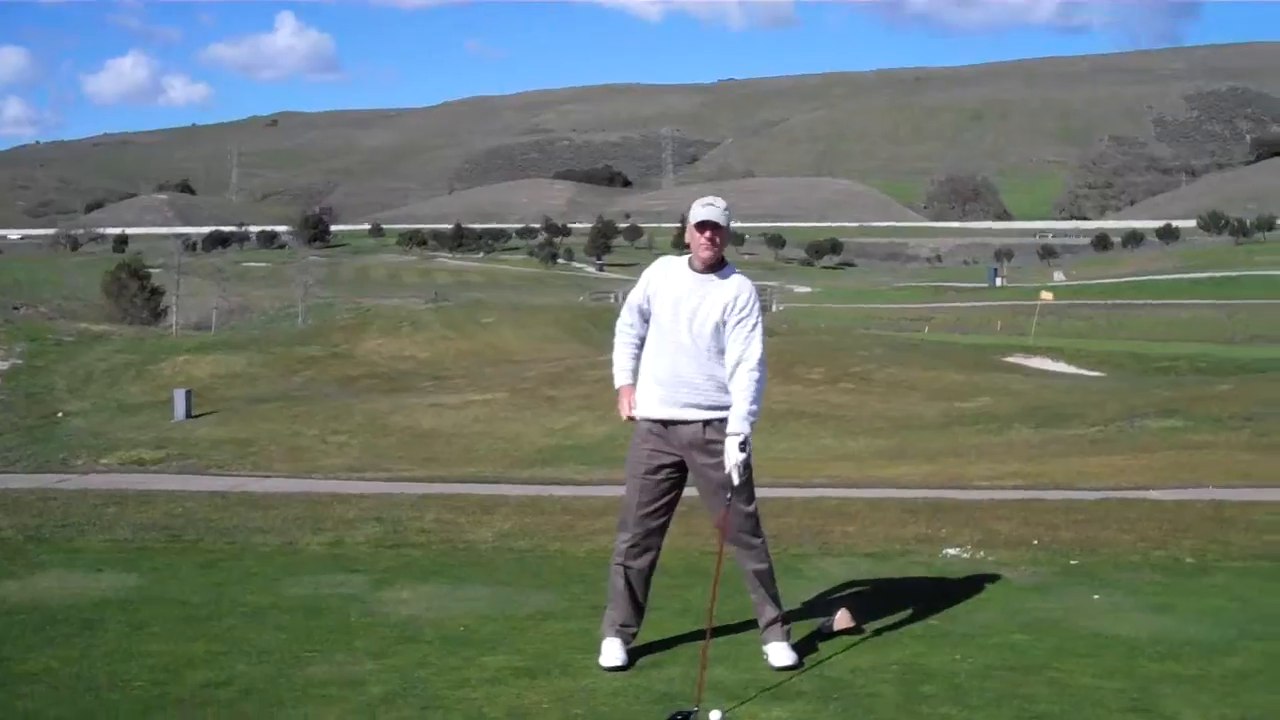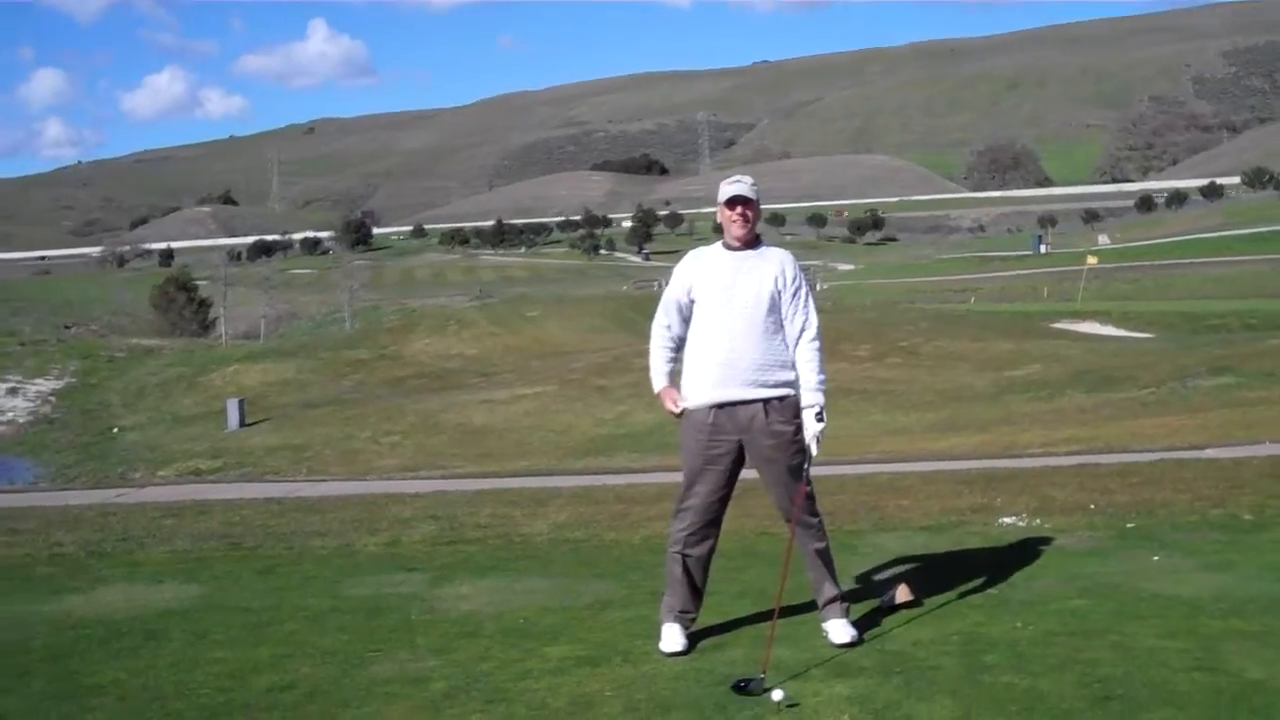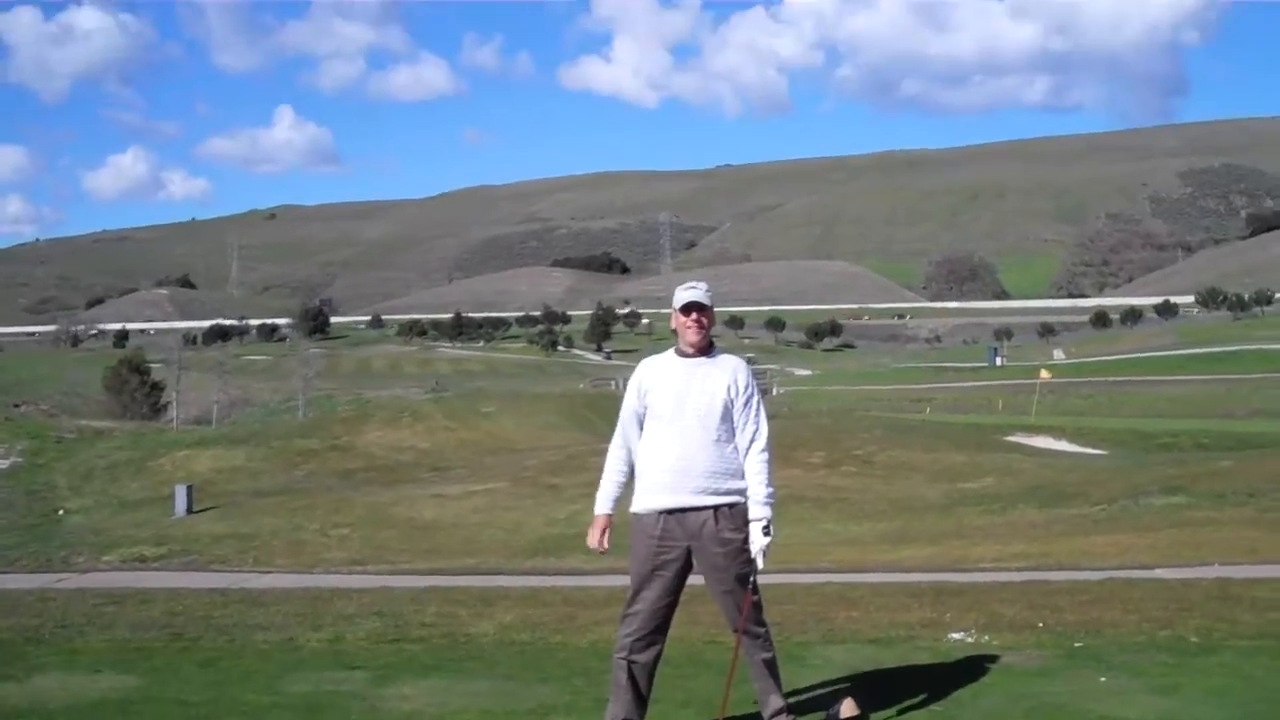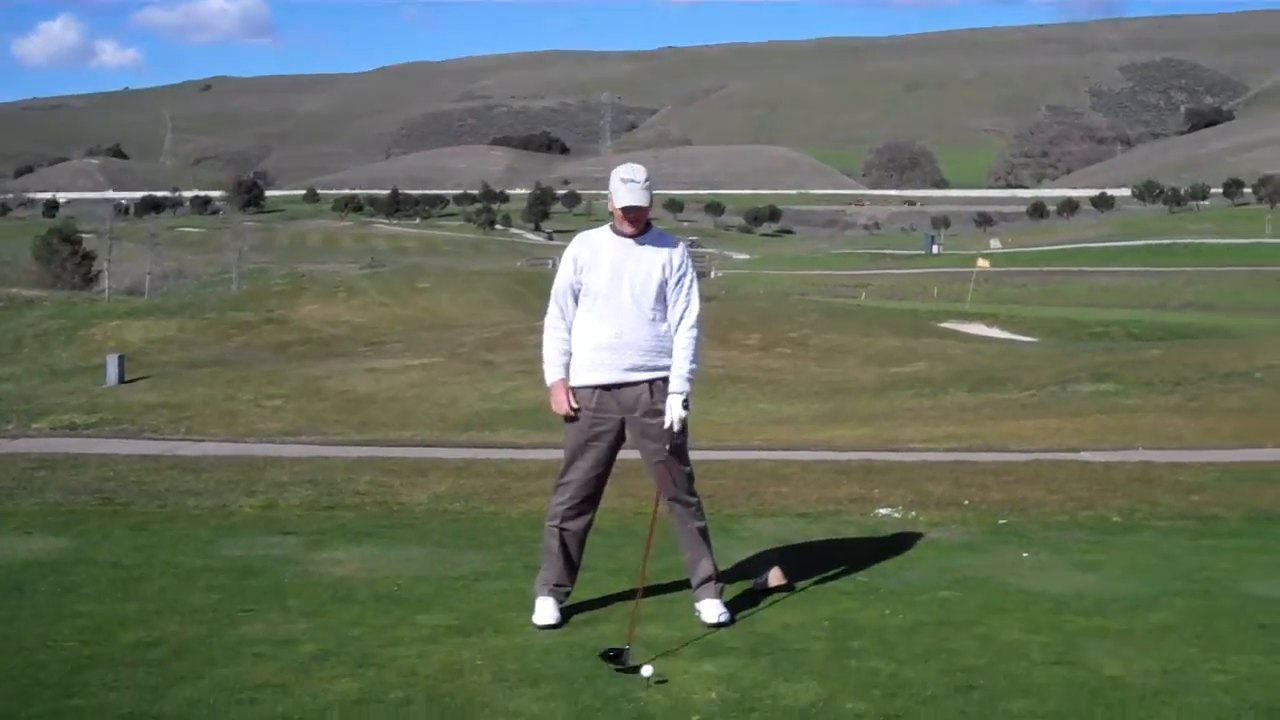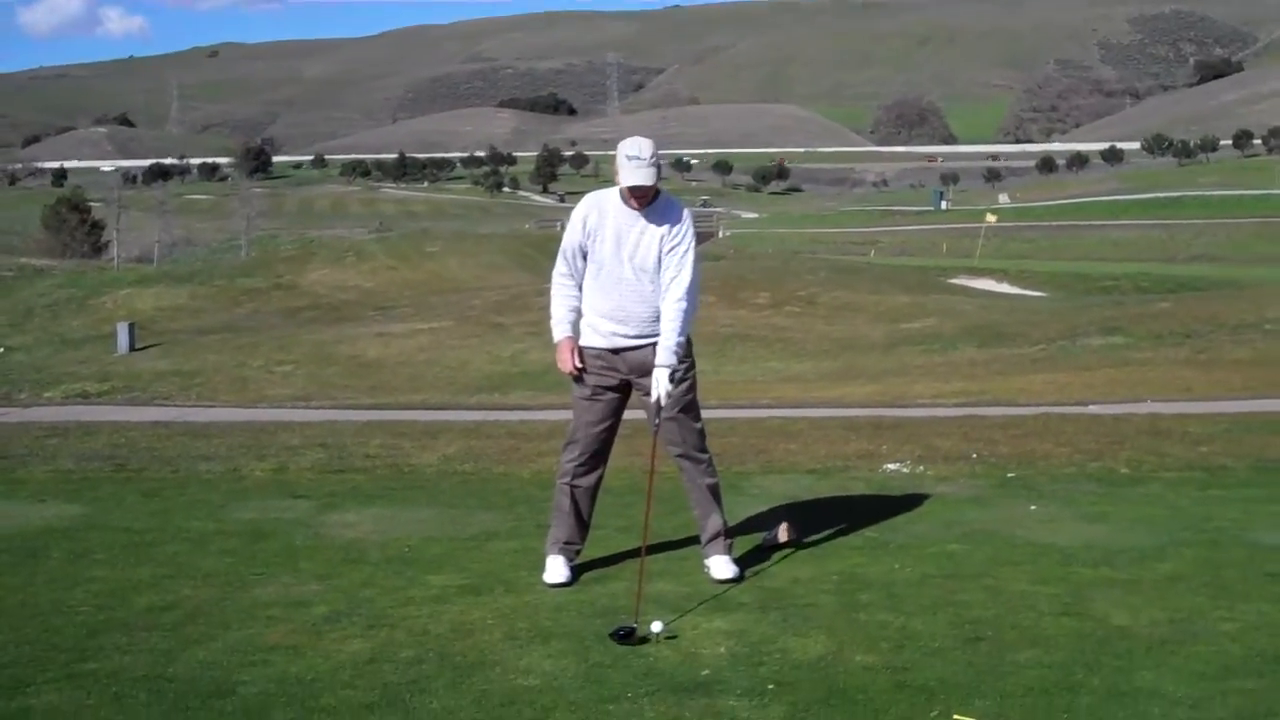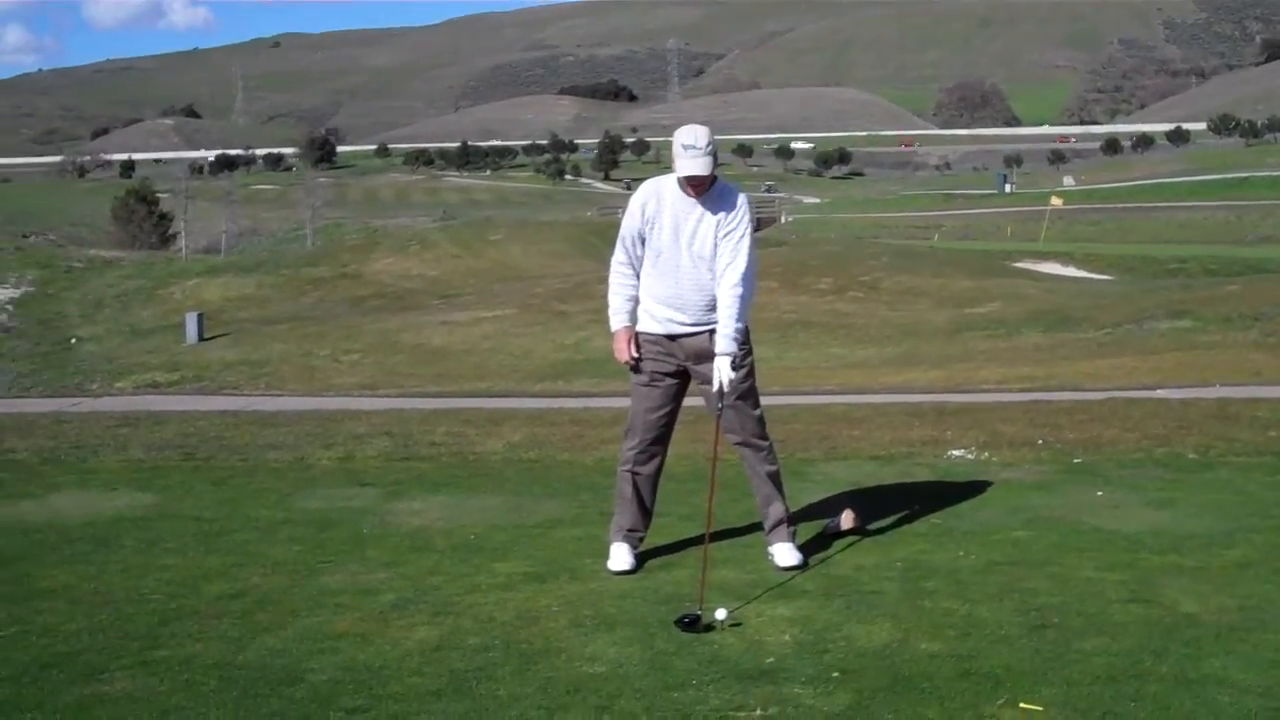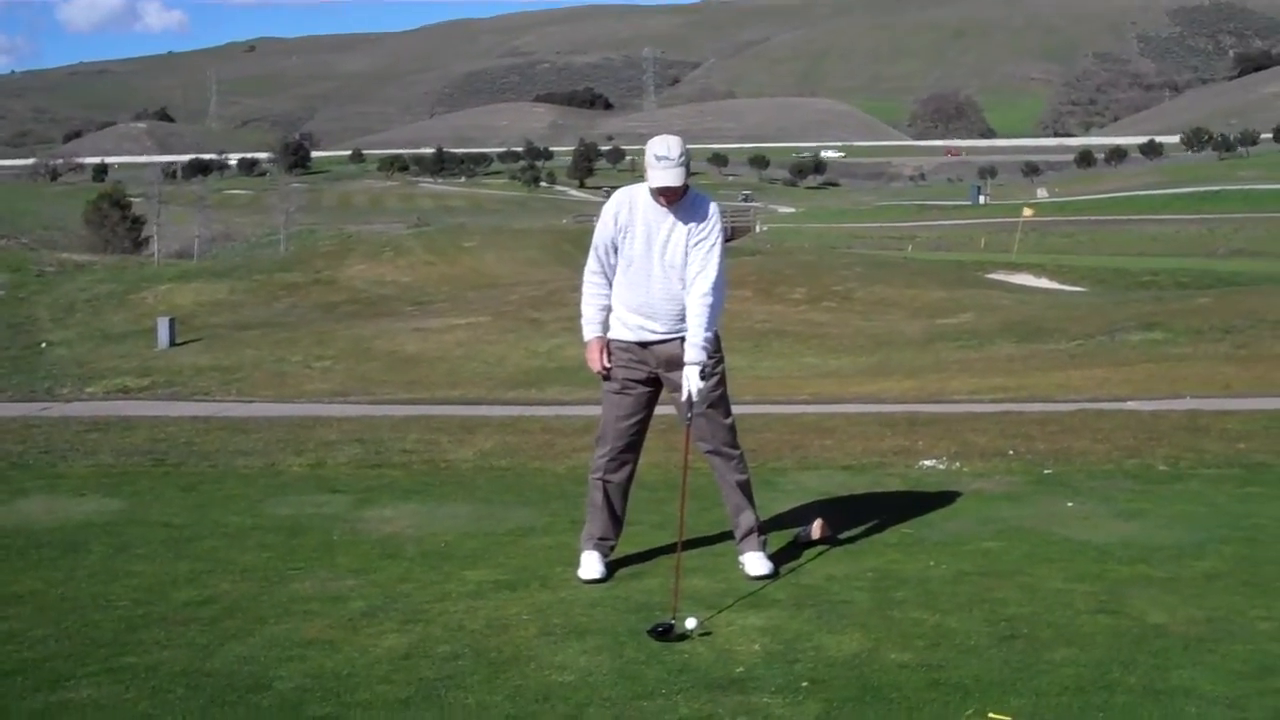
dt=0.5s
person 1, frame 1
left shoulder: (740, 290)
right shoulder: (660, 272)
left elbow: (748, 366)
right elbow: (629, 326)
left wrist: (739, 430)
right wrist: (624, 382)
left hip: (715, 428)
right hip: (654, 425)
left knee: (743, 531)
right knee: (636, 531)
left ankle: (774, 631)
right ankle: (617, 632)
person 1, frame 2
left shoulder: (781, 263)
right shoulder: (695, 264)
left elbow: (805, 336)
right elbow: (666, 327)
left wrist: (814, 400)
right wrist: (662, 382)
left hip: (774, 407)
right hip: (707, 410)
left knee: (802, 512)
right knee: (694, 518)
left ankle: (833, 609)
right ankle: (676, 618)
person 1, frame 3
left shoulder: (735, 372)
right shoulder: (649, 372)
left elbow: (756, 448)
right elbow: (625, 444)
left wrist: (760, 515)
right wrist: (604, 508)
left hip: (722, 515)
right hip: (656, 517)
left knee: (748, 621)
right knee: (640, 626)
person 1, frame 4
left shoulder: (672, 251)
right shoulder: (584, 247)
left elbow: (686, 325)
right elbow: (558, 318)
left wrist: (679, 389)
right wrist: (556, 377)
left hip: (655, 388)
right hip: (593, 390)
left knee: (680, 492)
right knee: (573, 494)
left ankle: (707, 590)
right ankle: (550, 592)
person 1, frame 5
left shoulder: (676, 218)
right shoulder: (590, 209)
left elbow: (678, 293)
right elbow: (566, 276)
left wrist: (665, 362)
right wrist: (564, 333)
left hip: (661, 350)
right hip: (600, 350)
left knee: (691, 449)
right knee: (581, 452)
left ankle: (716, 547)
right ankle: (560, 550)
person 1, frame 6
left shoulder: (733, 204)
right shoulder: (648, 196)
left elbow: (734, 280)
right elbow: (624, 264)
left wrist: (725, 350)
right wrist: (621, 323)
left hip: (717, 337)
right hip: (657, 337)
left knee: (750, 435)
right knee: (642, 440)
left ankle: (780, 534)
right ankle: (624, 538)
person 1, frame 7
left shoulder: (705, 213)
right shoulder: (621, 204)
left elbow: (704, 288)
right elbow: (598, 272)
left wrist: (693, 359)
right wrist: (594, 332)
left hip: (689, 345)
right hip: (629, 345)
left knee: (721, 443)
right knee: (613, 448)
left ankle: (750, 543)
right ankle: (595, 545)
